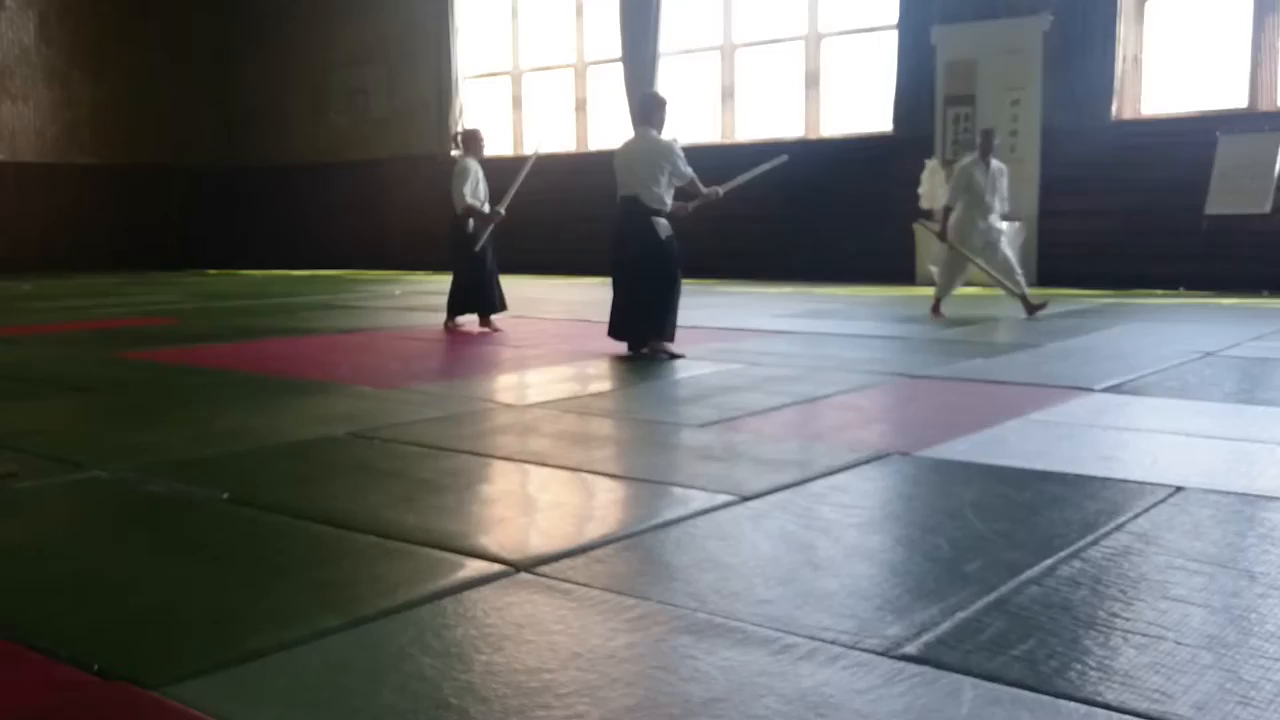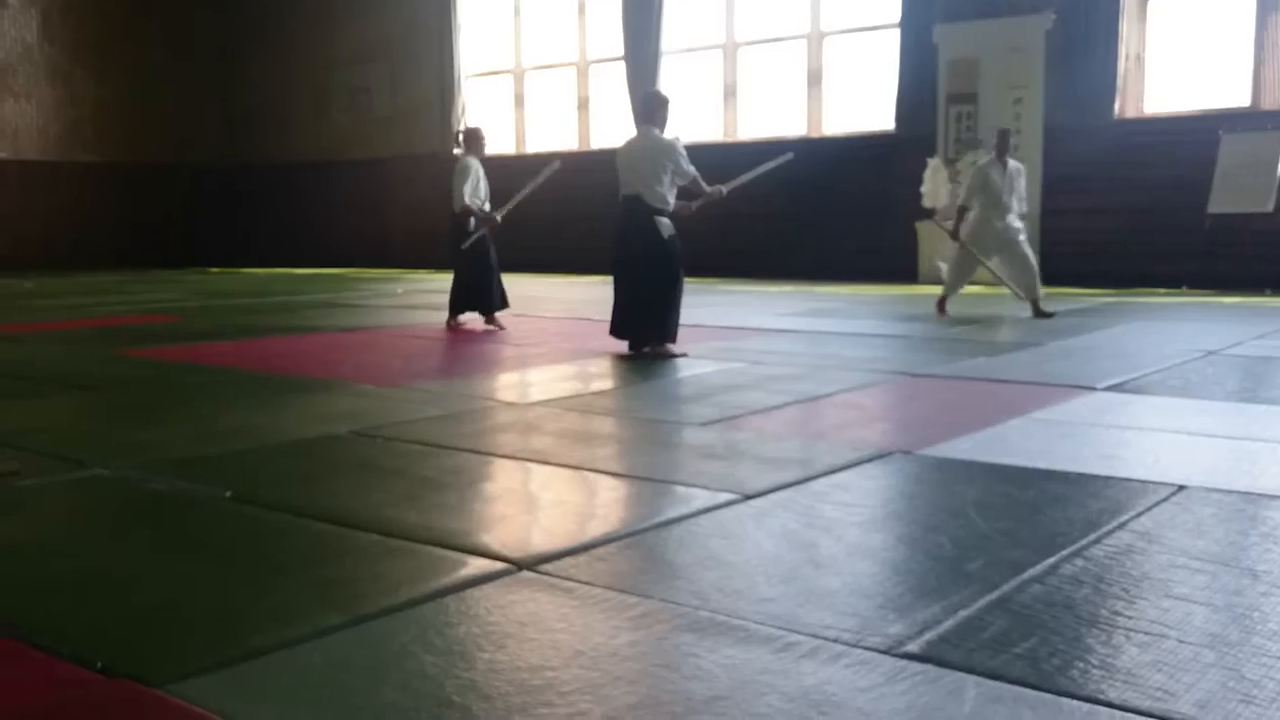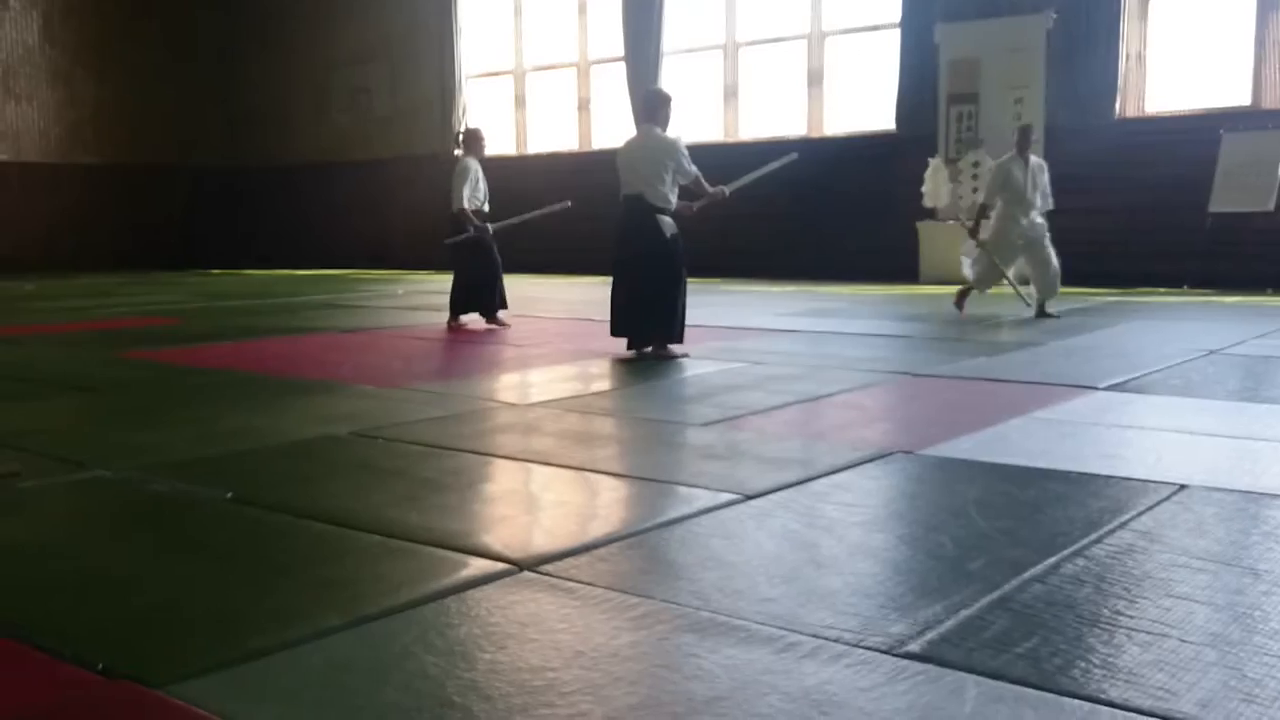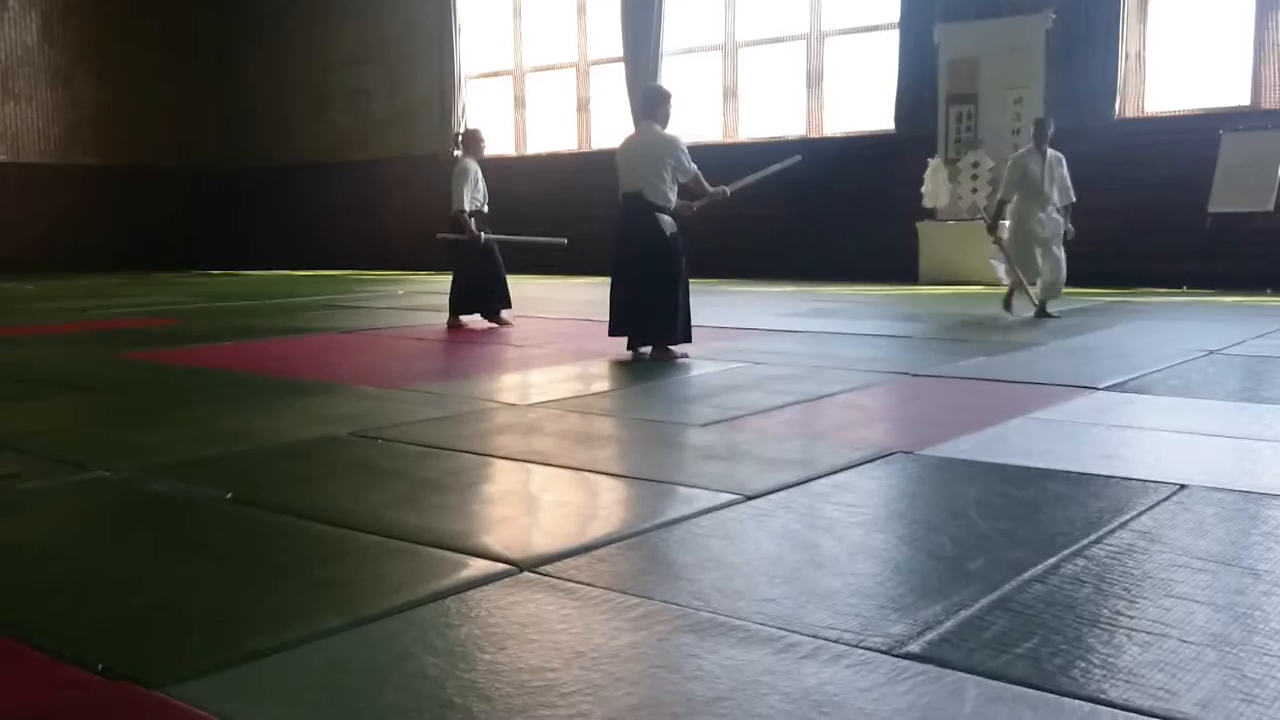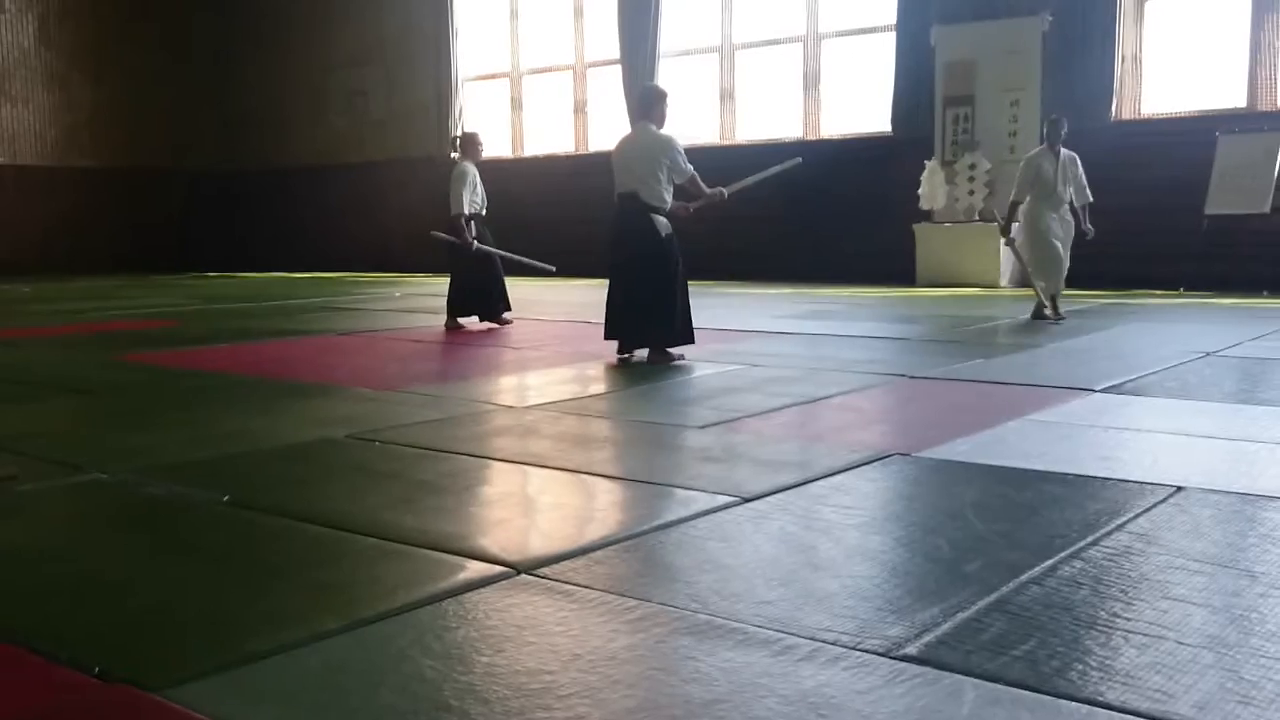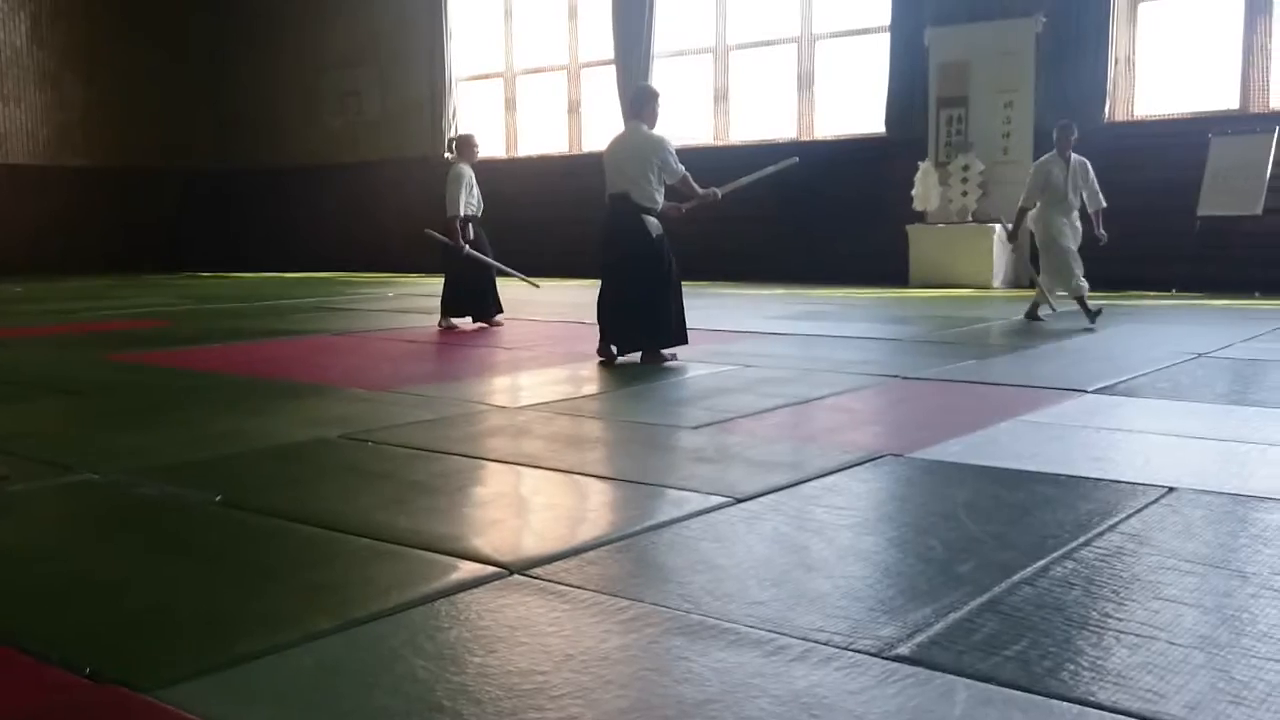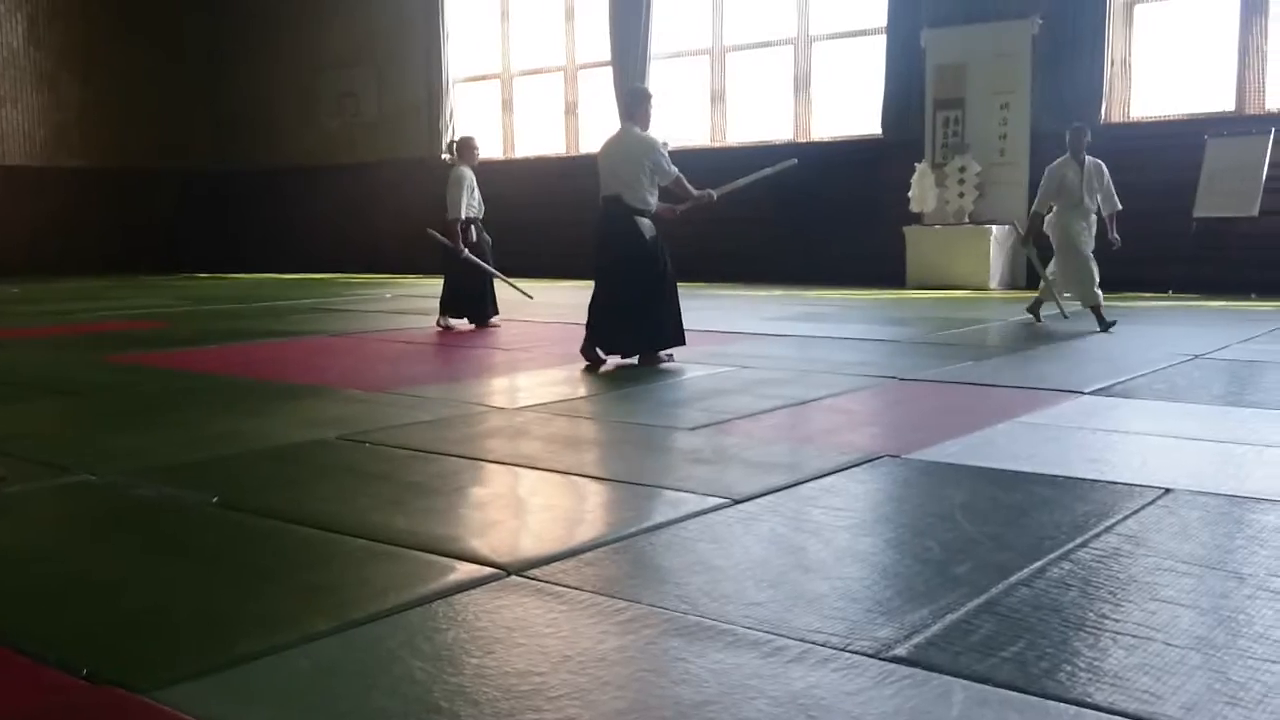
dt=0.1s
person 1, frame 1
left shoulder: (623, 151)
right shoulder: (665, 148)
right elbow: (687, 180)
left wrist: (669, 205)
right wrist: (707, 193)
left hip: (626, 222)
right hip: (651, 224)
left knee: (631, 280)
right knee: (664, 279)
left ankle: (636, 339)
right ankle: (656, 338)
person 1, frame 2
left shoulder: (625, 150)
right shoulder: (668, 146)
right elbow: (691, 178)
left wrist: (672, 204)
right wrist: (711, 192)
left hip: (628, 221)
right hip: (653, 223)
left knee: (632, 279)
right knee: (666, 279)
left ankle: (637, 338)
right ankle: (658, 339)
person 1, frame 3
left shoulder: (627, 148)
right shoulder: (669, 145)
right elbow: (692, 178)
left wrist: (674, 204)
right wrist: (712, 192)
left hip: (630, 220)
right hip: (655, 223)
left knee: (632, 279)
right knee: (666, 281)
left ankle: (638, 339)
right ankle: (659, 342)
person 1, frame 4
left shoulder: (626, 146)
right shoulder: (669, 142)
right elbow: (692, 176)
left wrist: (673, 203)
right wrist: (712, 192)
left hip: (629, 218)
right hip: (654, 221)
left knee: (631, 279)
right knee: (667, 280)
left ankle: (636, 339)
right ankle: (660, 343)
person 1, frame 5
left shoulder: (622, 145)
right shoulder: (664, 142)
right elbow: (688, 177)
left wrist: (670, 205)
right wrist: (710, 194)
left hip: (624, 219)
right hip: (650, 223)
left knee: (625, 280)
right knee: (663, 282)
left ankle: (625, 340)
right ankle: (658, 346)
person 1, frame 6
left shoulder: (614, 145)
right shoulder: (655, 143)
right elbow: (680, 178)
left wrist: (661, 206)
right wrist: (703, 194)
left hip: (616, 220)
right hip: (641, 223)
left knee: (616, 282)
right knee: (656, 283)
left ankle: (608, 342)
right ankle: (651, 348)
person 1, frame 7
left shoulder: (608, 146)
right shoulder: (647, 144)
right elbow: (674, 179)
left wrist: (657, 207)
right wrist: (697, 196)
left hip: (609, 221)
right hip: (634, 225)
left knee: (610, 283)
right knee: (651, 283)
left ankle: (593, 342)
right ankle: (649, 348)
person 2, frame 1
left shoulder: (1001, 169)
right shoulder: (965, 168)
left elbow: (1002, 201)
right elbow: (952, 199)
left wrist: (1000, 224)
right wrist: (944, 228)
left hip: (991, 223)
right hip: (968, 222)
left knee: (1006, 262)
right knee: (954, 264)
left ankle: (1027, 305)
right ankle: (937, 304)
person 2, frame 2
left shoulder: (1018, 169)
right shoulder: (982, 169)
left elbow: (1020, 202)
right elbow: (967, 200)
left wrist: (1017, 226)
right wrist: (957, 227)
left hip: (1008, 224)
right hip: (984, 223)
left knee: (1025, 264)
right knee: (965, 264)
left ankle: (1036, 308)
right ankle: (943, 300)
person 2, frame 3
left shoulder: (1040, 166)
right shoulder: (1004, 166)
left elbow: (1044, 198)
right elbow: (989, 198)
left wrist: (1044, 227)
right wrist: (976, 226)
left hip: (1033, 222)
right hip: (1009, 220)
left knee: (1048, 265)
right knee: (993, 264)
left ankle: (1041, 308)
right ankle: (964, 293)
person 2, frame 4
left shoulder: (1058, 159)
right shoulder: (1020, 159)
left elbow: (1065, 192)
right elbow: (1006, 192)
left wrist: (1067, 222)
right wrist: (994, 221)
left hip: (1049, 215)
right hip: (1026, 214)
left knee: (1054, 264)
right knee: (1027, 262)
left ankle: (1042, 307)
right ankle: (1010, 294)
person 2, frame 5
left shoulder: (1072, 159)
right shoulder: (1034, 160)
left elbow: (1080, 192)
right elbow: (1019, 193)
left wrist: (1085, 222)
right wrist: (1008, 223)
left hip: (1062, 215)
right hip: (1038, 214)
left knee: (1057, 262)
right knee: (1051, 259)
left ankle: (1039, 309)
right ankle: (1053, 305)
person 2, frame 6
left shoulder: (1082, 164)
right shoulder: (1043, 166)
left elbow: (1093, 197)
right elbow: (1027, 199)
left wrist: (1098, 228)
right wrist: (1016, 229)
left hip: (1071, 220)
right hip: (1049, 220)
left knee: (1055, 270)
right knee: (1067, 265)
left ankle: (1033, 310)
right ankle: (1086, 309)
person 2, frame 7
left shoulder: (1098, 167)
right shoulder: (1057, 170)
left elbow: (1108, 201)
right elbow: (1041, 204)
left wrist: (1112, 231)
right wrist: (1029, 234)
left hip: (1087, 223)
right hip: (1065, 224)
left knee: (1063, 271)
right knee: (1084, 271)
left ankle: (1036, 305)
right ankle: (1100, 319)
person 3, frame 1
left shoulder: (472, 165)
right shoulder: (467, 166)
right elbow: (463, 201)
right wrist: (488, 214)
left hip: (473, 224)
right hip: (469, 225)
left knee: (466, 270)
right knee: (481, 269)
left ankle: (452, 316)
right ankle: (485, 315)
person 3, frame 2
left shoulder: (473, 163)
right shoulder: (468, 165)
right elbow: (461, 201)
left wrist: (484, 218)
right wrist: (483, 217)
left hip: (474, 222)
right hip: (470, 223)
left knee: (466, 269)
right knee: (485, 266)
left ankle: (454, 314)
right ankle: (489, 312)
person 3, frame 3
left shoulder: (472, 164)
right shoulder: (468, 165)
right elbow: (460, 202)
left wrist: (479, 223)
right wrist: (477, 224)
left hip: (472, 223)
right hip: (470, 223)
left knee: (466, 270)
right knee: (489, 266)
left ankle: (455, 315)
right ankle: (491, 312)
person 3, frame 4
left shoulder: (471, 165)
right shoulder: (467, 167)
right elbow: (460, 204)
left wrist: (473, 227)
right wrist: (471, 229)
left hip: (473, 223)
right hip: (469, 224)
left knee: (465, 271)
right knee: (491, 266)
left ankle: (455, 315)
right ankle: (493, 312)
person 3, frame 5
left shoulder: (468, 168)
right shoulder: (465, 170)
right elbow: (459, 206)
right wrist: (465, 234)
left hip: (471, 226)
right hip: (470, 227)
left knee: (462, 273)
right knee: (489, 268)
left ankle: (453, 316)
right ankle: (494, 313)
person 3, frame 6
left shoulder: (464, 170)
right shoulder: (461, 172)
right elbow: (455, 209)
right wrist: (457, 238)
left hip: (467, 227)
right hip: (466, 229)
left knee: (457, 274)
right knee: (482, 271)
left ankle: (446, 316)
right ankle: (486, 314)
person 3, frame 7
left shoulder: (465, 173)
right shoulder: (462, 174)
right elbow: (457, 211)
left wrist: (482, 233)
right wrist: (458, 240)
left hip: (470, 229)
right hip: (468, 231)
left knee: (457, 275)
right knee: (481, 273)
left ankle: (445, 315)
right ankle: (482, 317)
